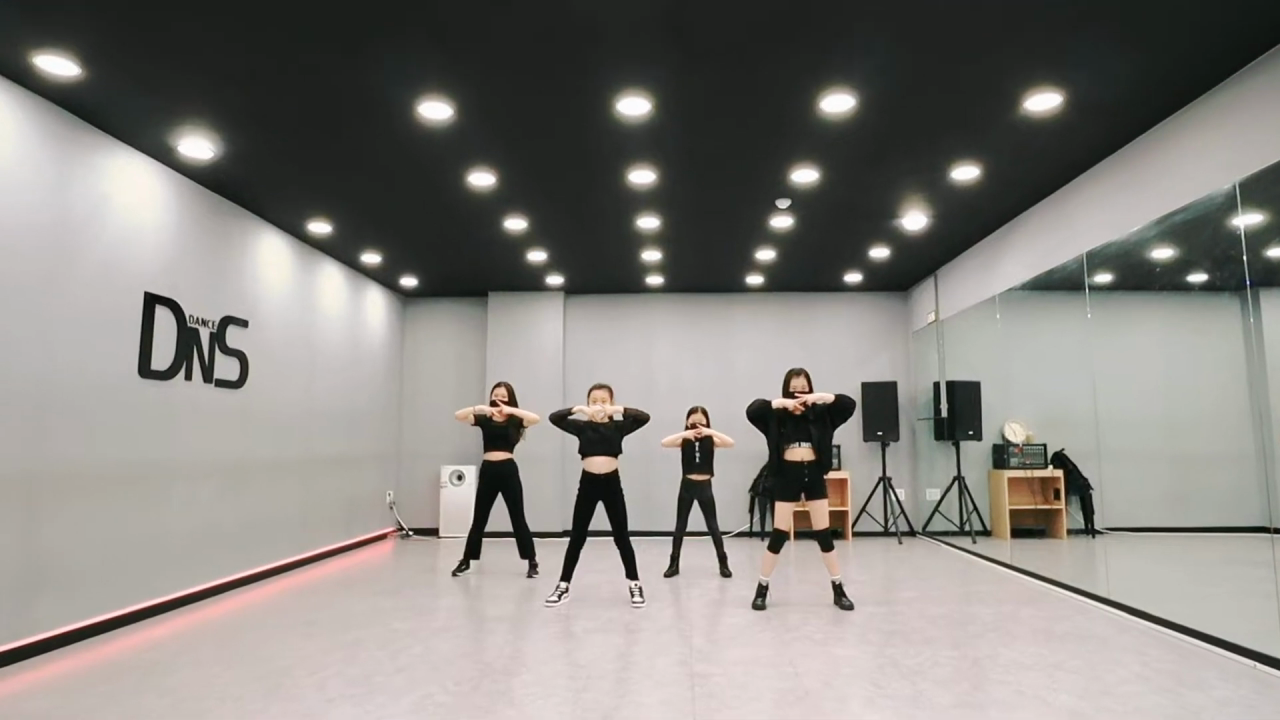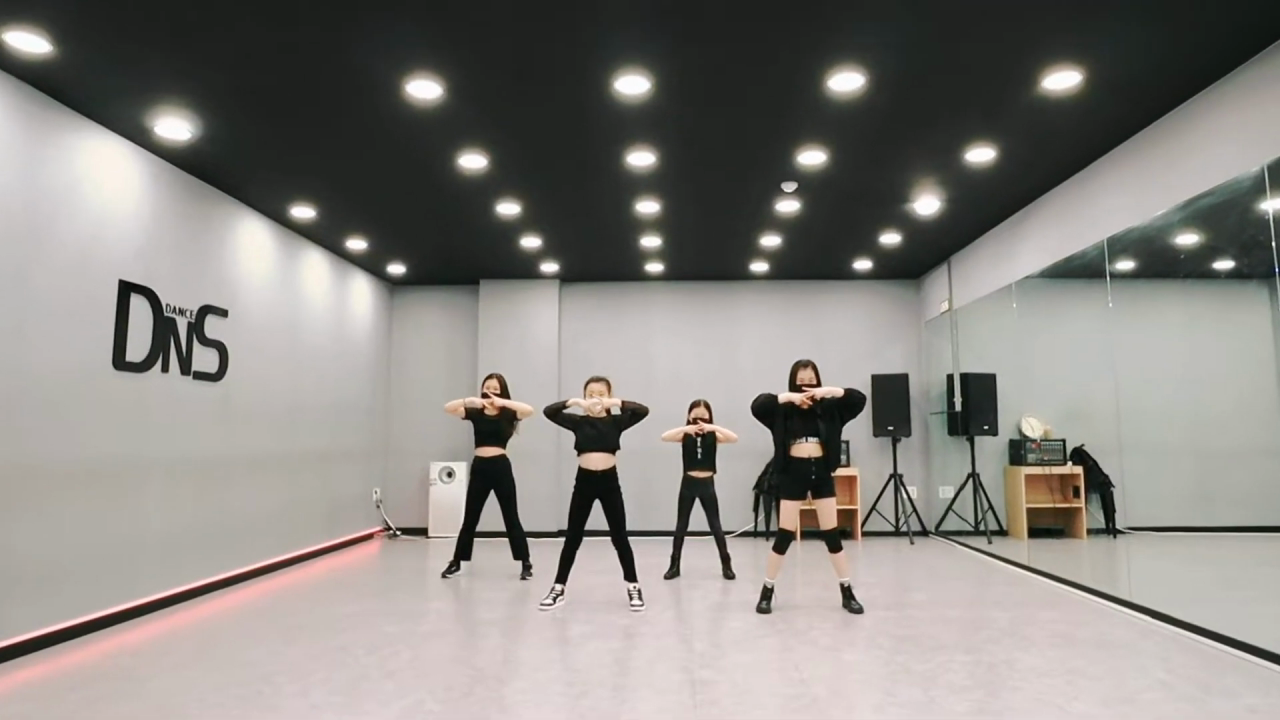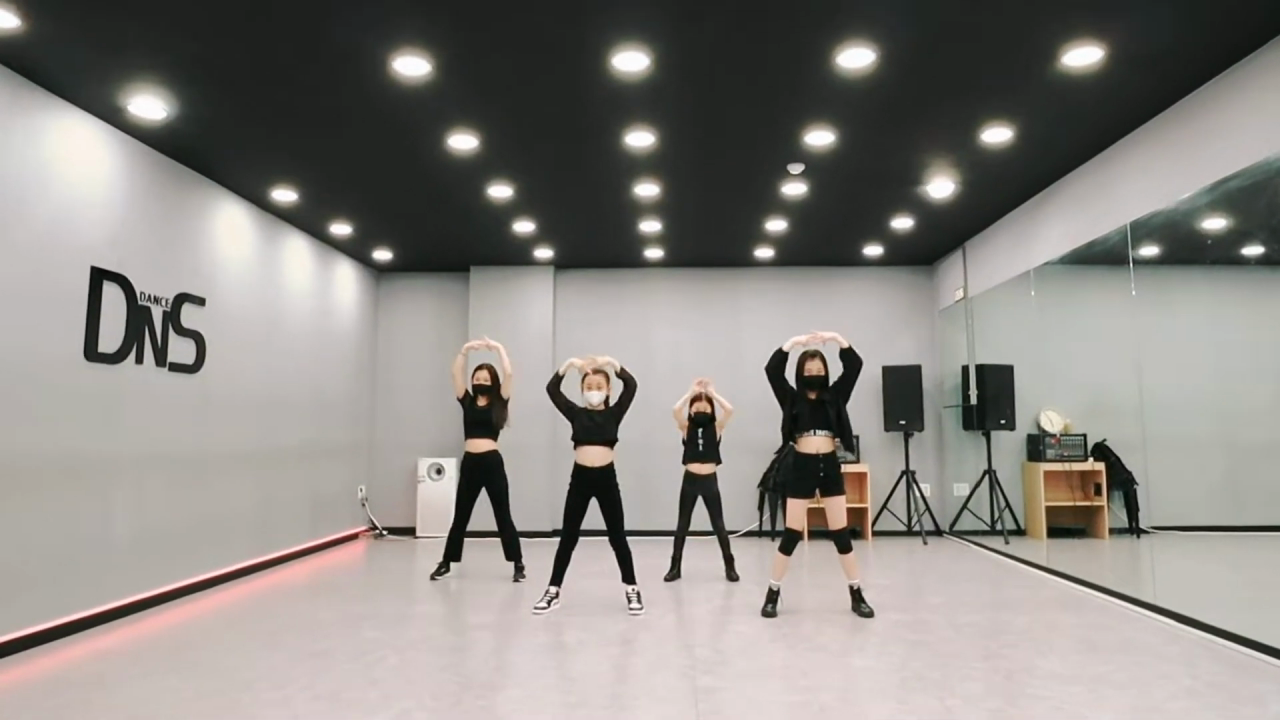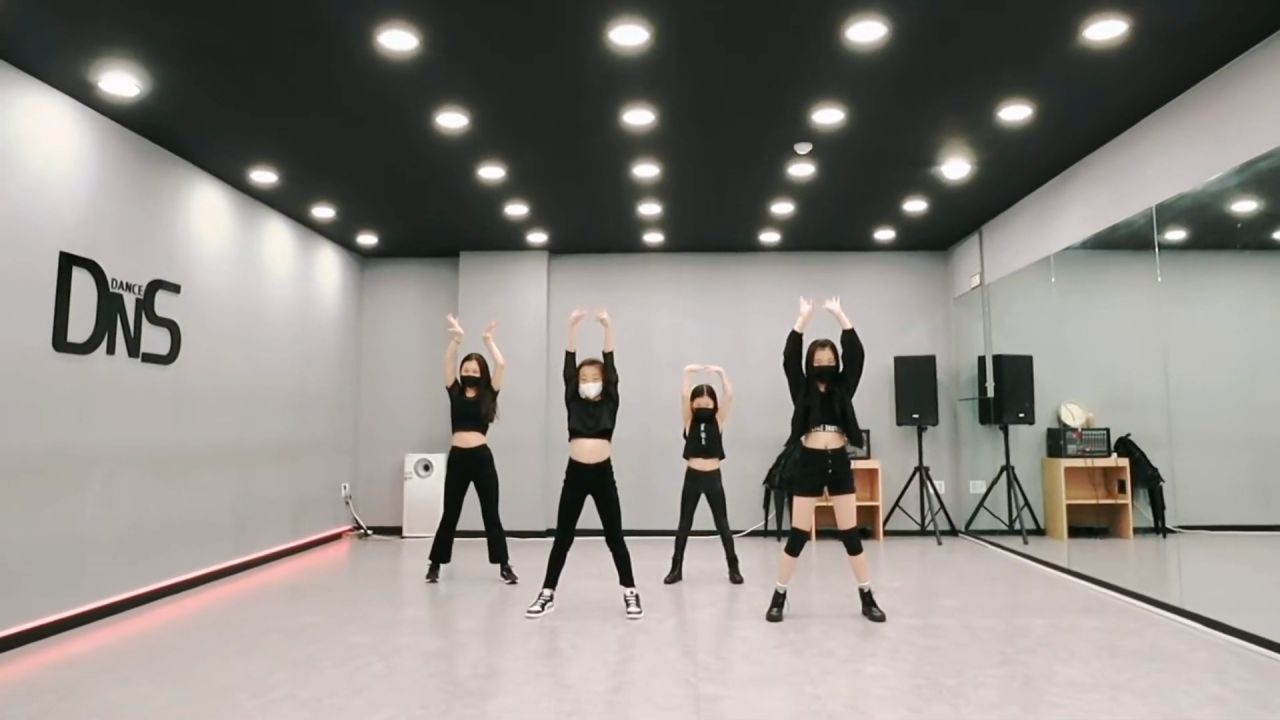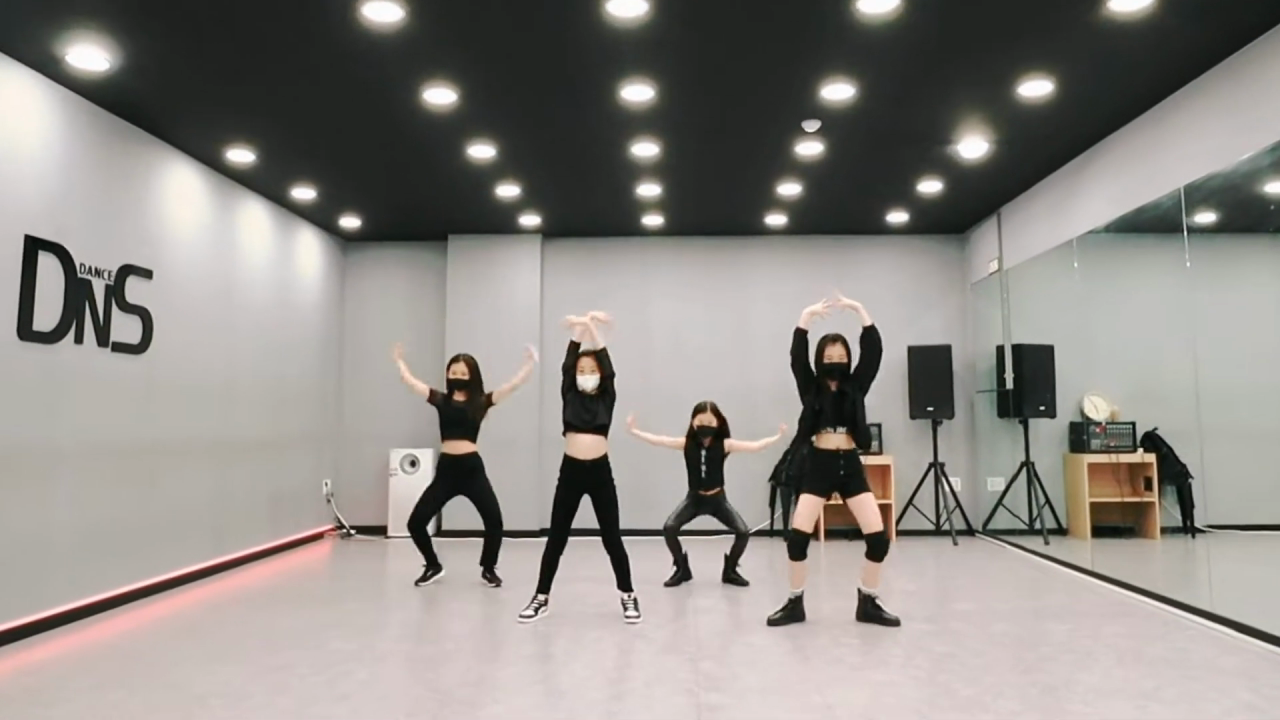
dt=0.4s
person 1, frame 1
left shoulder: (820, 412)
right shoulder: (777, 415)
left elbow: (849, 404)
right elbow: (752, 410)
left wrist: (822, 397)
right wrist: (780, 402)
left hip: (814, 474)
right hip: (787, 475)
left knee: (824, 534)
right knee: (779, 535)
left ankle: (838, 590)
right ankle: (762, 589)
person 1, frame 2
left shoulder: (828, 407)
right shoulder: (784, 409)
left elbow: (859, 399)
right elbow: (757, 406)
left wrist: (830, 391)
right wrist: (787, 397)
left hip: (821, 471)
right hip: (793, 472)
left knee: (832, 535)
right knee: (784, 535)
left ankle: (847, 593)
right ankle: (767, 592)
person 1, frame 3
left shoulder: (834, 397)
right shoulder: (792, 399)
left elbow: (854, 366)
right elbow: (772, 371)
left wrist: (837, 339)
right wrist: (792, 343)
left hip: (830, 467)
right hip: (801, 468)
left knee: (841, 535)
right knee: (791, 534)
left ankle: (857, 595)
right ankle: (772, 594)
person 1, frame 4
left shoulder: (844, 389)
right shoulder: (802, 391)
left elbow: (856, 355)
right elbow: (790, 358)
left wrist: (840, 315)
right wrist: (803, 319)
left hip: (839, 464)
right hip: (809, 464)
left knee: (851, 535)
right knee: (798, 534)
left ankle: (867, 598)
right ankle: (779, 597)
person 1, frame 5
left shoulder: (856, 385)
right shoulder: (812, 387)
left elbow: (873, 352)
right elbow: (798, 357)
left hip: (851, 467)
right hip: (819, 467)
left knee: (877, 537)
right knee: (798, 536)
left ankle: (868, 601)
right ankle: (795, 603)
person 2, frame 1
left shoulder: (618, 427)
right shoulder: (582, 427)
left elbow: (644, 417)
right elbow: (554, 418)
left wrist: (618, 410)
right wrist: (578, 409)
left hip: (612, 483)
right hip: (588, 483)
left knee: (622, 538)
right knee: (577, 538)
left ankle: (635, 586)
right ankle: (563, 587)
person 2, frame 2
left shoulder: (616, 421)
right shoulder: (578, 421)
left elbow: (643, 410)
right elbow: (549, 412)
left wrist: (616, 403)
right wrist: (573, 402)
left hip: (609, 481)
right hip: (584, 481)
left knee: (620, 537)
right knee: (573, 537)
left ankle: (633, 588)
right ankle: (558, 589)
person 2, frame 3
left shoulder: (614, 414)
right shoulder: (576, 413)
left elbow: (631, 387)
right elbow: (552, 390)
left wrist: (613, 364)
right wrist: (567, 366)
left hip: (607, 478)
right hip: (580, 478)
left knee: (618, 537)
right knee: (568, 538)
left ankle: (632, 590)
right ankle: (553, 591)
person 2, frame 4
left shoulder: (610, 404)
right shoulder: (573, 403)
left elbow: (611, 370)
right elbow: (568, 370)
left wrist: (607, 327)
right wrist: (572, 328)
left hip: (603, 475)
right hip: (575, 475)
left knee: (614, 538)
right knee: (562, 538)
left ankle: (630, 592)
right ankle: (547, 593)
person 2, frame 5
left shoulder: (607, 397)
right shoulder: (570, 394)
left elbow: (607, 364)
right elbow: (569, 359)
left hip: (600, 474)
right hip: (570, 474)
left knee: (611, 538)
right knee: (556, 538)
left ankle: (628, 597)
right ankle: (540, 598)
person 3, frame 1
left shoulder: (515, 420)
right shoulder: (484, 419)
left elbow: (535, 419)
right elbow: (458, 415)
left wrist: (511, 410)
right wrist: (479, 407)
left hip: (508, 471)
right hip: (488, 471)
left knee: (518, 520)
right knee: (479, 520)
left ankle: (532, 563)
right ankle: (466, 561)
person 3, frame 2
left shoulder: (508, 414)
right shoulder: (475, 413)
left elbow: (529, 411)
right elbow: (448, 408)
left wrist: (503, 402)
right wrist: (469, 401)
left hip: (501, 468)
right hip: (479, 468)
left knee: (511, 519)
right knee: (469, 519)
left ankle: (526, 564)
right ankle: (456, 562)
person 3, frame 3
left shoulder: (499, 404)
right shoulder: (467, 402)
left elbow: (508, 374)
right elbow: (456, 373)
left wrist: (498, 348)
right wrist: (466, 349)
left hip: (493, 464)
right hip: (469, 464)
left knee: (503, 517)
right knee: (460, 517)
left ankle: (518, 564)
right ankle: (445, 563)
person 3, frame 4
left shoulder: (488, 395)
right shoulder: (455, 393)
left elbow: (501, 365)
right elbow: (448, 362)
left wrist: (489, 340)
right wrist: (455, 338)
left hip: (482, 459)
right hip: (457, 459)
left knee: (491, 516)
right knee: (450, 515)
left ankle: (504, 566)
right ankle: (435, 565)
person 3, frame 5
left shoulder: (480, 401)
right shoulder: (441, 400)
left elbow: (513, 385)
left wrist: (530, 363)
right wrist: (399, 360)
left hip: (472, 469)
right hip: (445, 469)
left knee: (494, 521)
right knee: (416, 521)
left ankle: (488, 569)
right ankle: (433, 566)
person 4, frame 1
left shoulder: (711, 440)
right shoulder: (684, 440)
left elbow: (731, 443)
right elbow: (664, 443)
left wrist: (711, 432)
right wrist: (684, 434)
left hip: (705, 486)
right hip: (687, 486)
left knee: (713, 527)
right knee: (680, 526)
left ankle: (723, 563)
right ankle: (674, 564)
person 4, frame 2
left shoulder: (714, 436)
right shoulder: (685, 435)
left elbow: (734, 438)
right elbow: (664, 437)
left wrist: (713, 427)
right wrist: (686, 428)
left hip: (707, 484)
right hip: (688, 483)
left knee: (716, 526)
right knee: (681, 525)
left ankle: (726, 564)
right ankle: (674, 565)
person 4, frame 3
left shoulder: (716, 428)
right shoulder: (686, 428)
left elbow: (729, 410)
right elbow: (676, 411)
left wrist: (712, 392)
right wrist: (691, 392)
left hip: (710, 481)
right hip: (690, 481)
left knee: (719, 526)
right knee: (682, 525)
left ankle: (729, 566)
right ankle: (675, 566)
person 4, frame 4
left shoulder: (718, 421)
right shoulder: (689, 421)
left elbow: (729, 396)
right elbow: (684, 396)
left wrist: (721, 374)
right wrist: (688, 374)
left hip: (713, 478)
right hip: (692, 478)
left knee: (722, 525)
right knee: (684, 525)
left ankle: (733, 568)
right ankle: (676, 568)
person 4, frame 5
left shoulder: (724, 444)
right shoulder: (687, 443)
left elbow: (754, 446)
right elbow: (657, 440)
left hip: (717, 499)
right hip: (694, 498)
left knee: (743, 531)
right knee: (669, 528)
left ankle: (729, 570)
right ankle: (682, 568)
